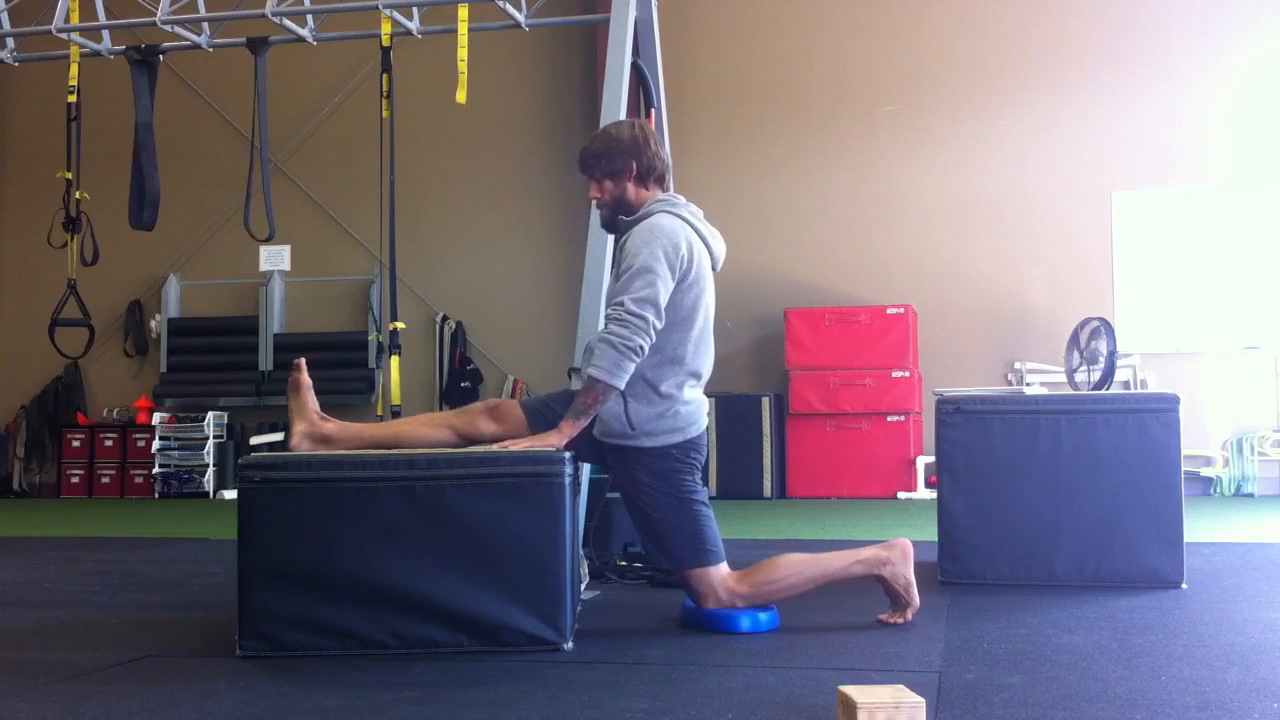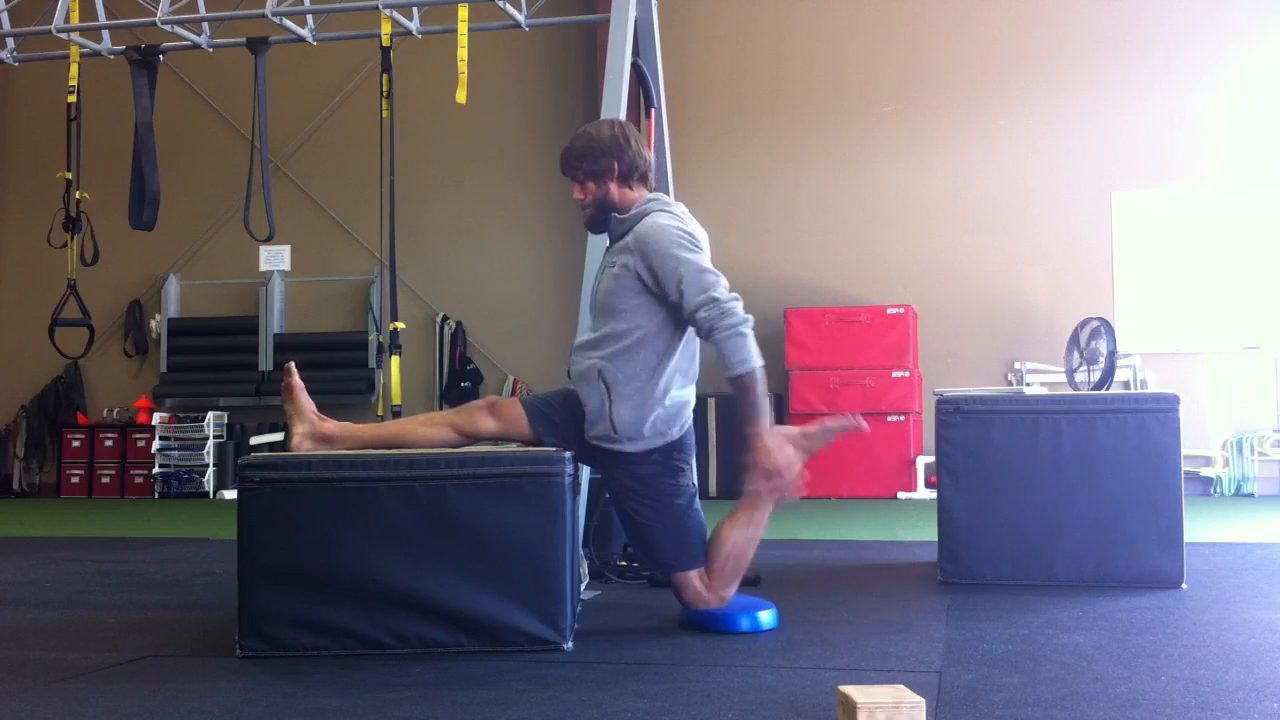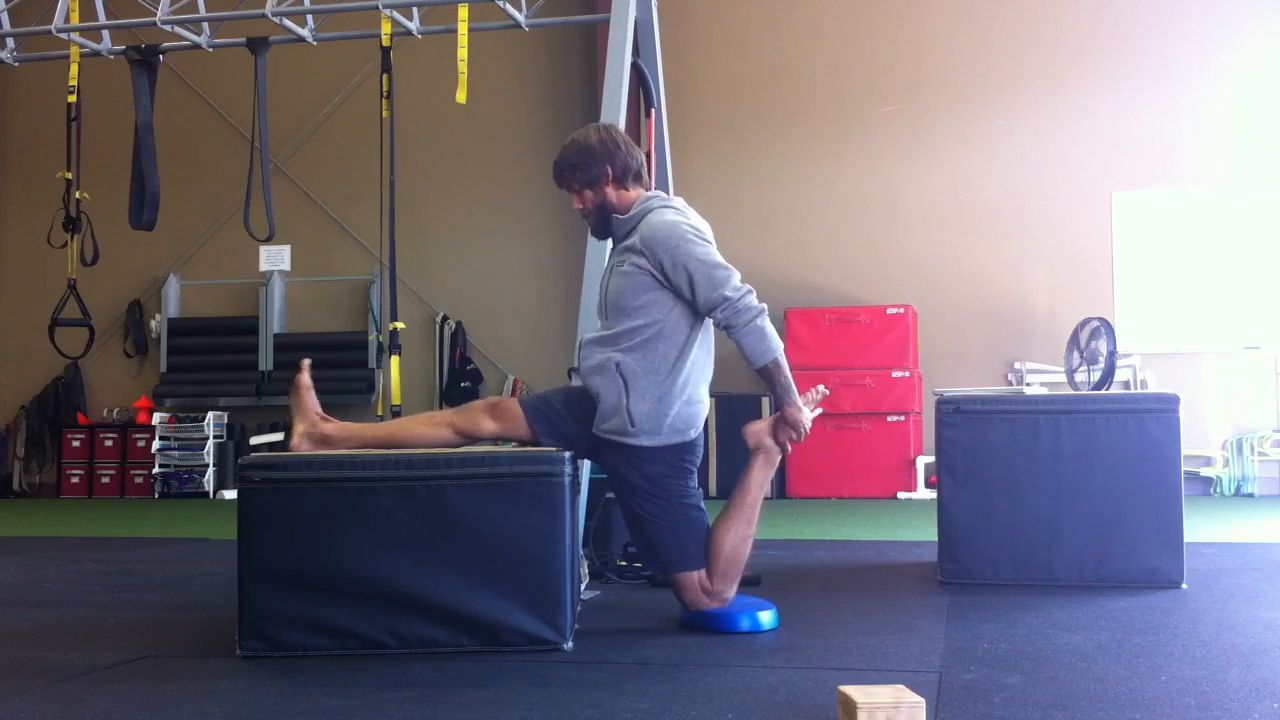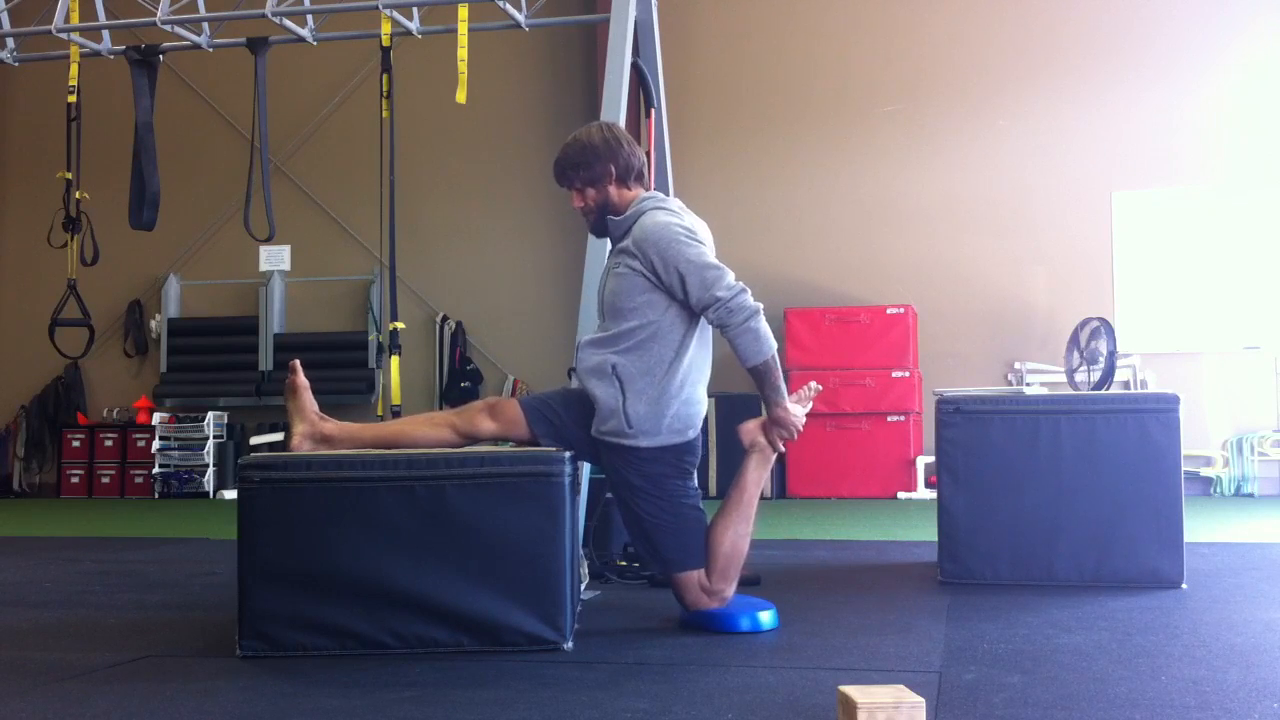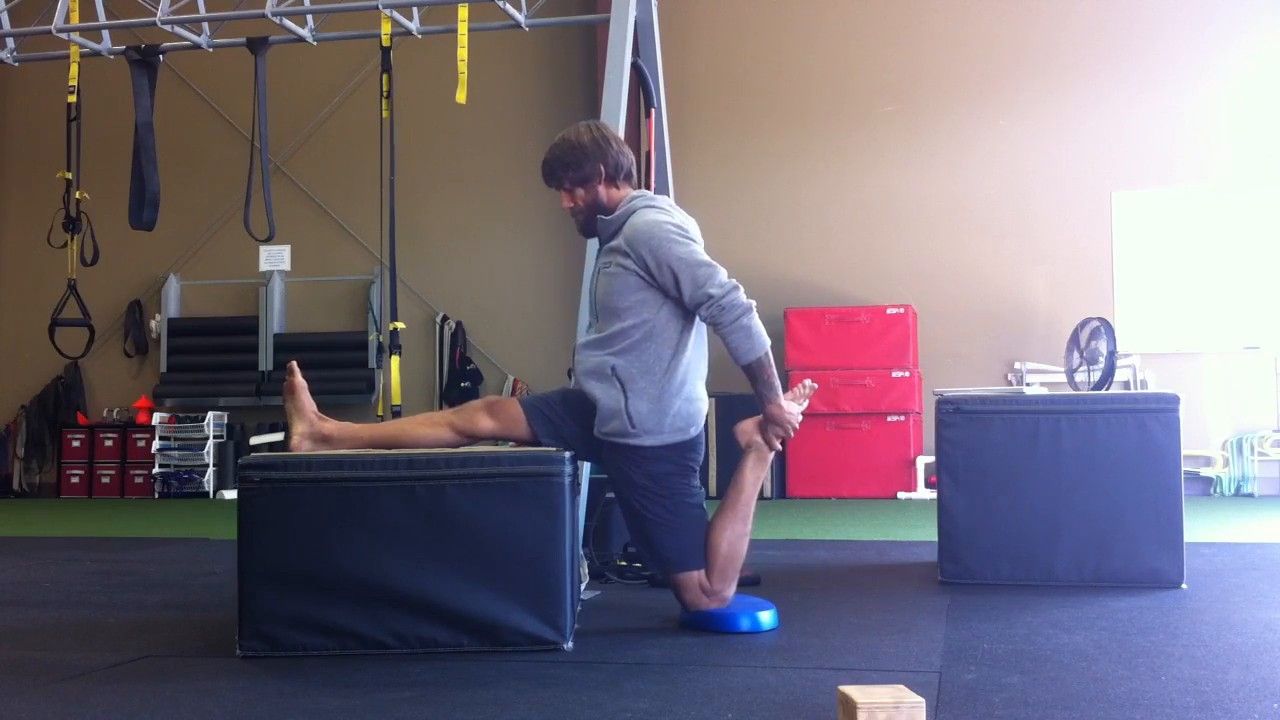
dt=1s
person 1, frame 1
left shoulder: (657, 233)
right shoulder: (666, 228)
left elbow: (622, 343)
left wrist: (562, 431)
left hip: (651, 433)
right hip: (638, 416)
left knee: (720, 594)
right knee: (484, 418)
left ankle: (881, 558)
right ankle: (328, 434)
person 1, frame 2
left shoulder: (659, 232)
right shoulder: (634, 233)
left elbow: (730, 326)
left wrist: (760, 437)
left hip: (642, 438)
right hip: (598, 412)
left knee: (708, 595)
right knee: (483, 417)
right ankle: (327, 435)
person 1, frame 3
left shoulder: (664, 228)
right shoulder: (634, 234)
left elbow: (743, 312)
left wrist: (788, 406)
left hip: (651, 433)
right hip: (603, 408)
left knee: (708, 594)
right knee: (486, 418)
right ankle: (328, 435)
person 1, frame 4
left shoulder: (658, 229)
right shoulder: (636, 233)
left elbow: (739, 311)
left wrist: (779, 408)
left hip: (647, 433)
right hip: (606, 410)
left knee: (708, 594)
right knee: (484, 418)
right ankle: (329, 435)
person 1, frame 5
left shoulder: (649, 227)
right shoulder: (620, 234)
left elbow: (731, 309)
left wrist: (774, 405)
left hip: (650, 432)
right hip: (604, 411)
left knee: (709, 595)
right knee: (485, 417)
right ankle: (330, 435)
